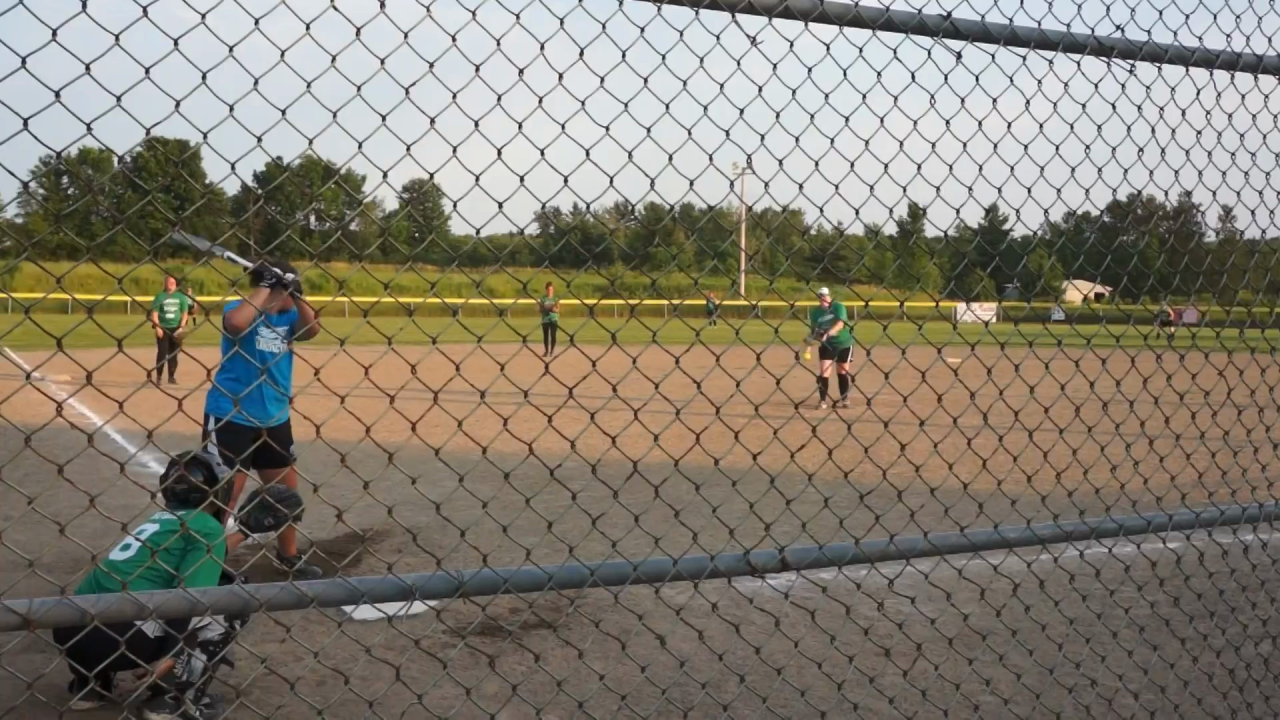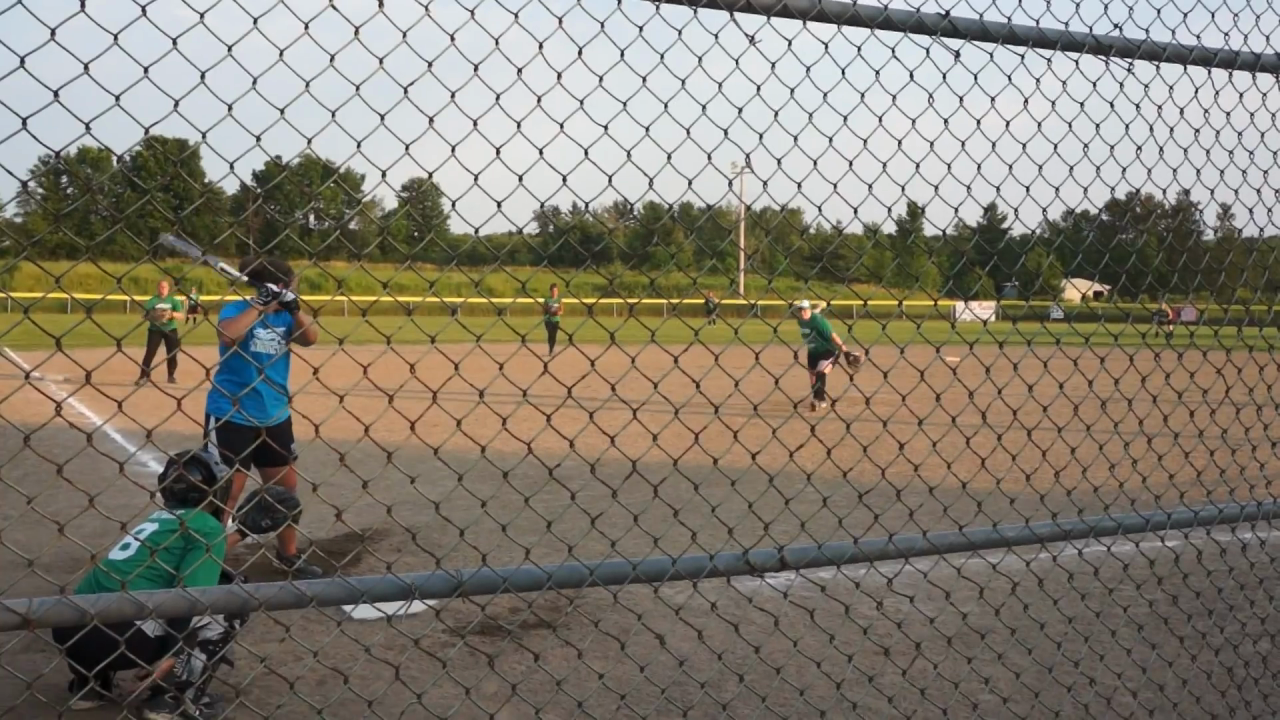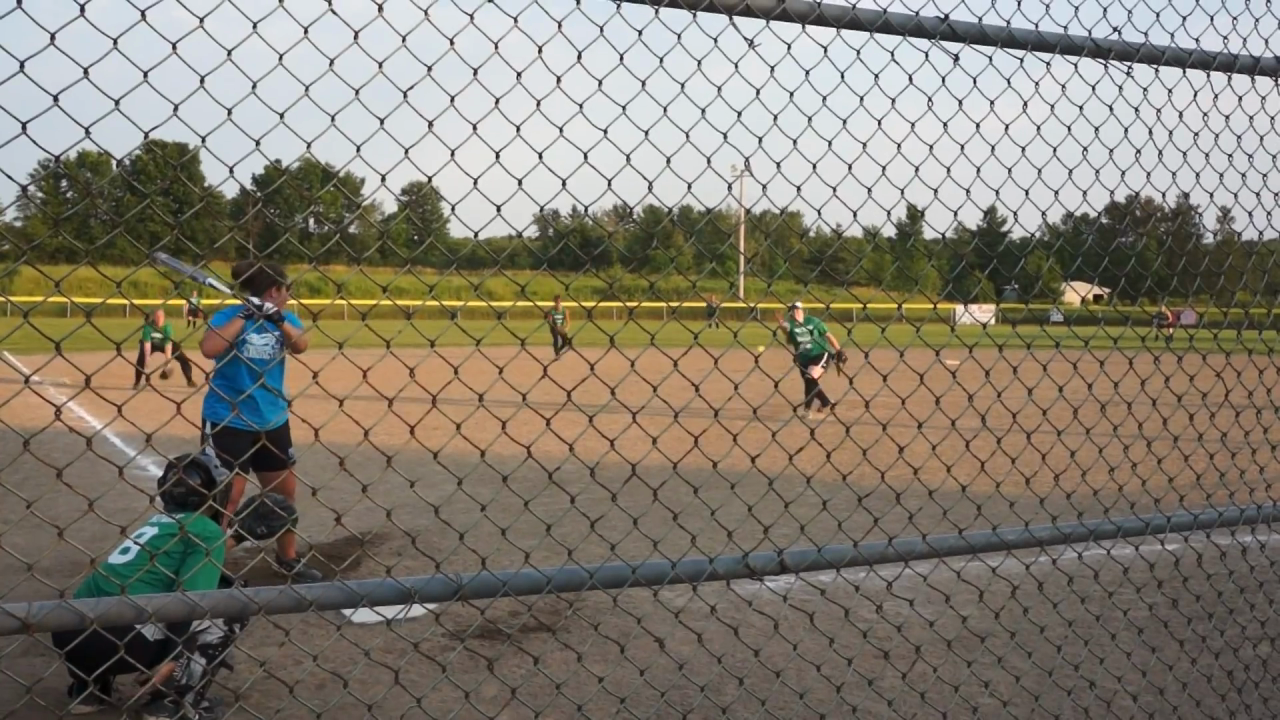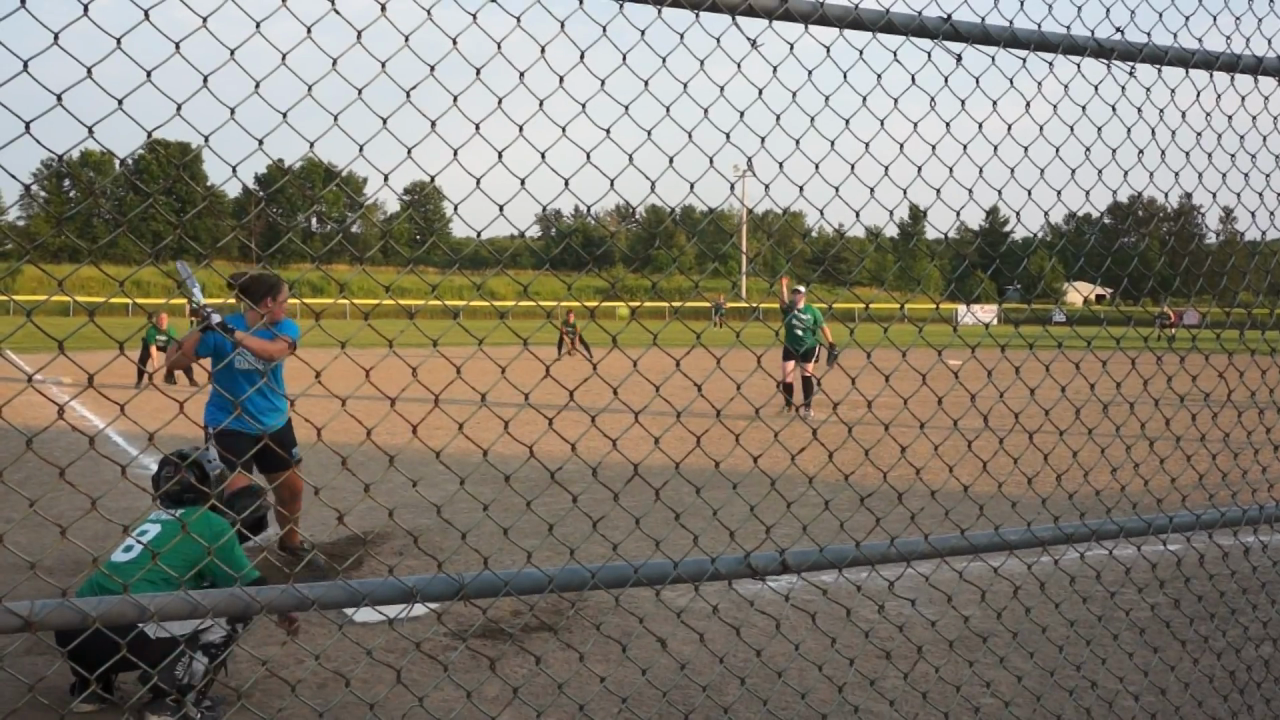
dt=0.4s
person 1, frame 1
left shoulder: (289, 316)
right shoulder: (241, 308)
left elbow: (312, 328)
right elbow: (236, 323)
left wrist: (297, 296)
right wrist: (265, 288)
left hip: (274, 418)
right hip: (230, 418)
left knee: (287, 488)
right knee: (225, 494)
left ankle: (289, 554)
person 1, frame 2
left shoulder: (286, 317)
right shoulder: (236, 309)
left elbow: (310, 338)
right elbow: (228, 336)
left wrist: (294, 307)
right wrist: (260, 304)
left hip: (274, 417)
right hip: (230, 418)
left knee: (286, 487)
right knee: (225, 494)
left ankle: (288, 553)
person 1, frame 3
left shoulder: (284, 318)
right shoulder: (228, 315)
left elbow: (300, 345)
right elbow: (209, 349)
left wrist: (277, 318)
right wrist: (244, 315)
left hip: (272, 421)
right hip: (227, 423)
left knee: (285, 491)
right knee: (226, 499)
left ankle: (288, 558)
person 1, frame 4
left shoulder: (286, 327)
right shoulder: (219, 328)
left elbow: (274, 351)
right elbow: (175, 361)
left wrist: (231, 332)
right wrist: (203, 330)
left hip: (275, 423)
right hip: (230, 426)
left knee: (292, 487)
left ankle: (291, 542)
person 2, frame 1
left shoulder: (162, 518)
right shoulder: (207, 525)
left wrist: (246, 529)
right wrist: (170, 656)
right hip: (116, 634)
left ankle: (91, 683)
right ankle: (172, 696)
person 2, frame 2
left shoulder: (160, 517)
right shoulder: (207, 525)
left wrist: (238, 534)
right wrist: (172, 654)
right hip: (118, 634)
left ankle: (92, 683)
right ankle: (173, 696)
person 2, frame 3
left shoulder: (159, 520)
right shoulder: (206, 529)
left wrist: (238, 535)
right wrist: (171, 660)
right hip: (116, 637)
left ankle: (90, 687)
person 2, frame 4
left shoulder: (155, 517)
right shoulder: (211, 522)
right elbow: (247, 585)
right wrist: (282, 610)
right hip: (120, 636)
left ankle: (90, 685)
